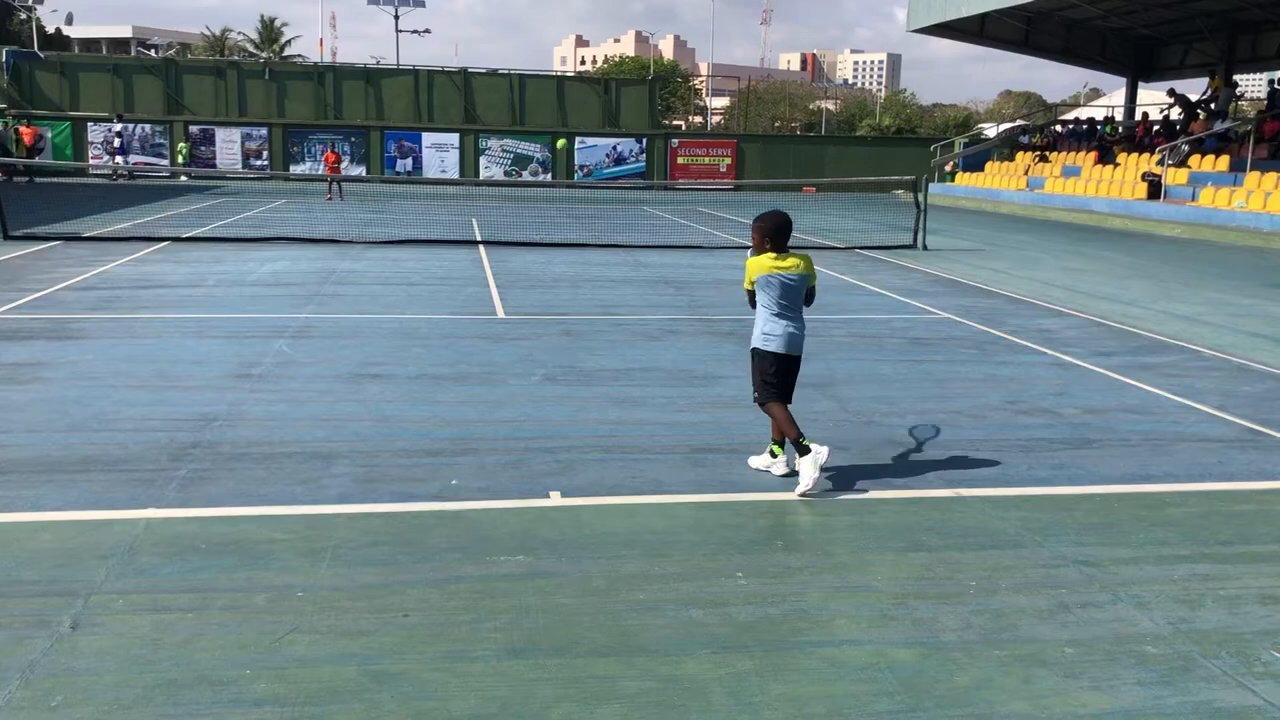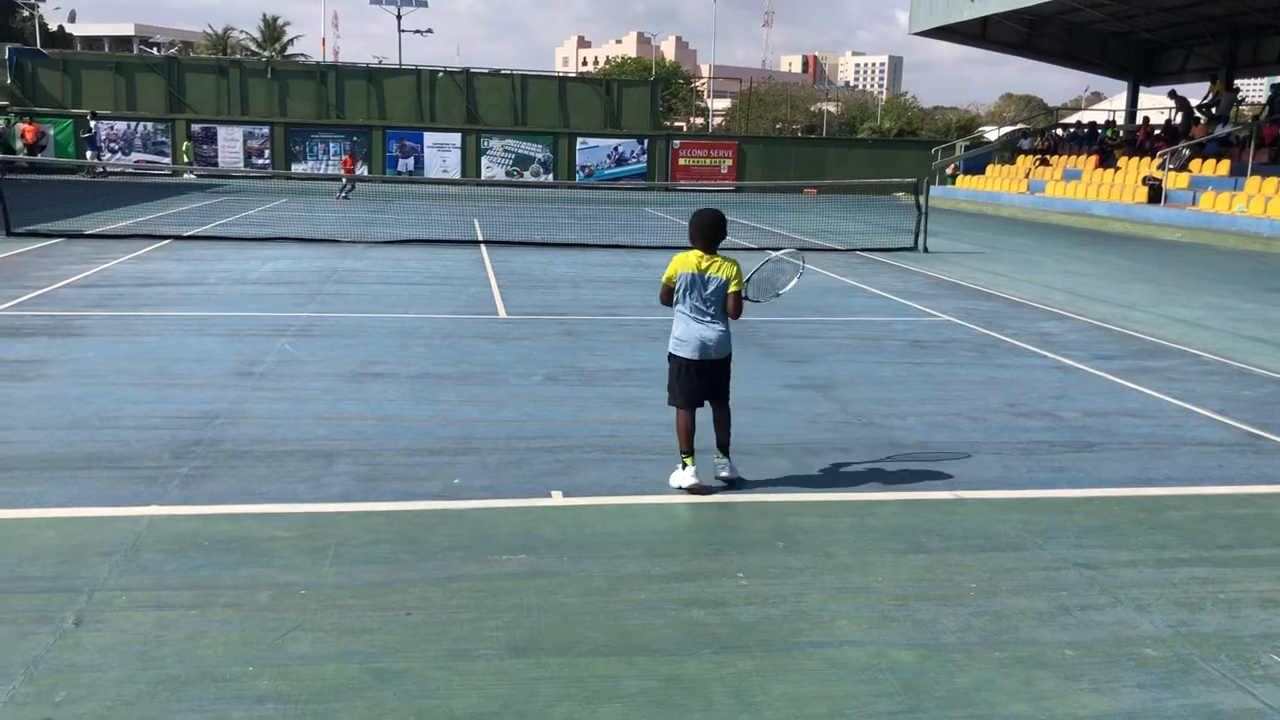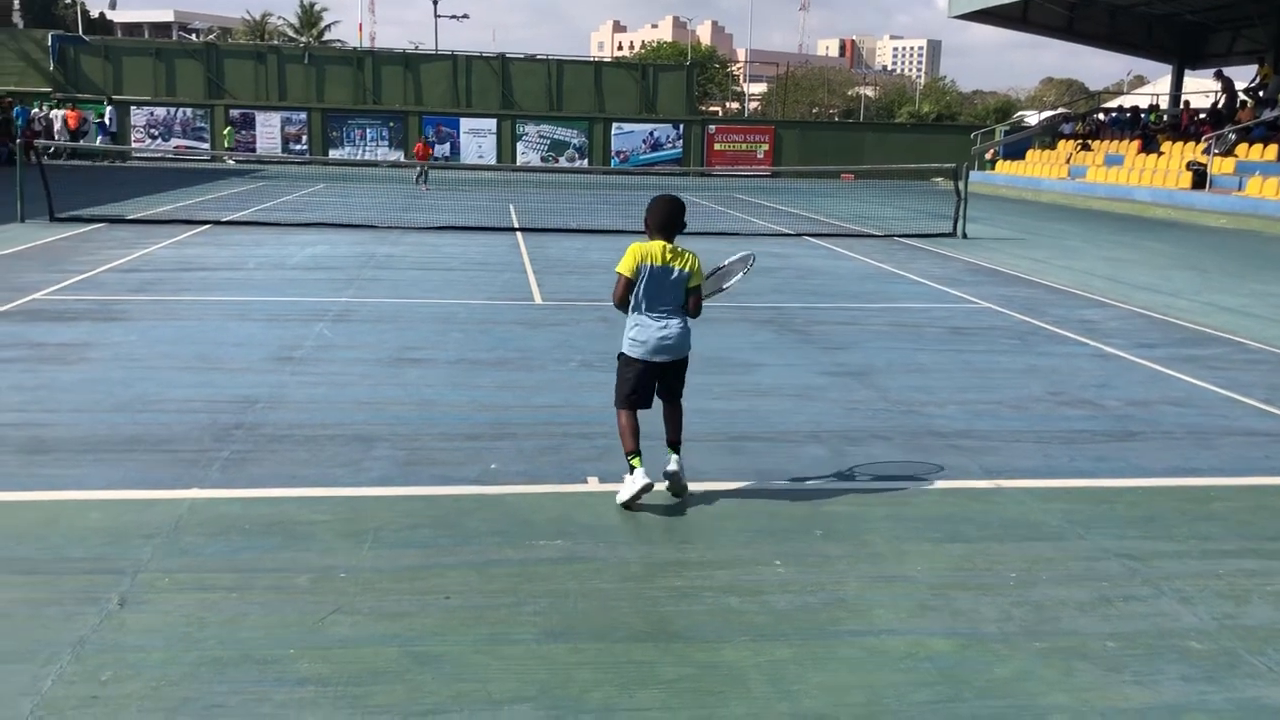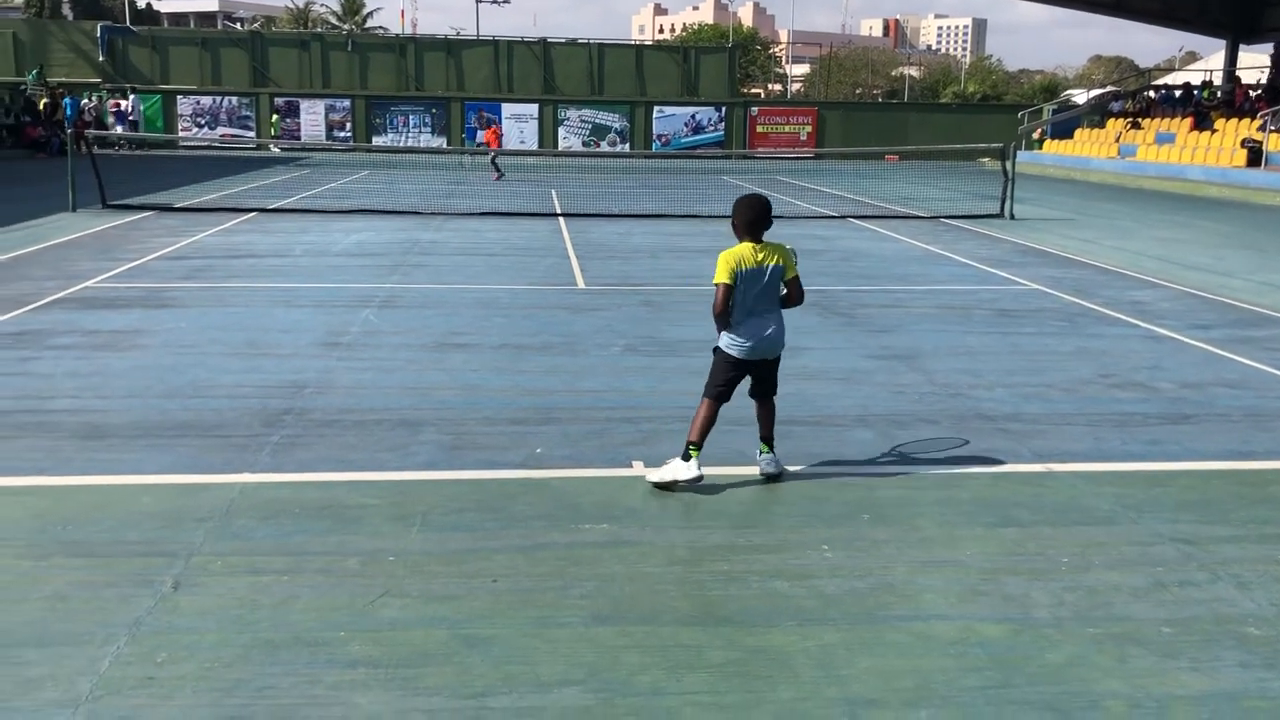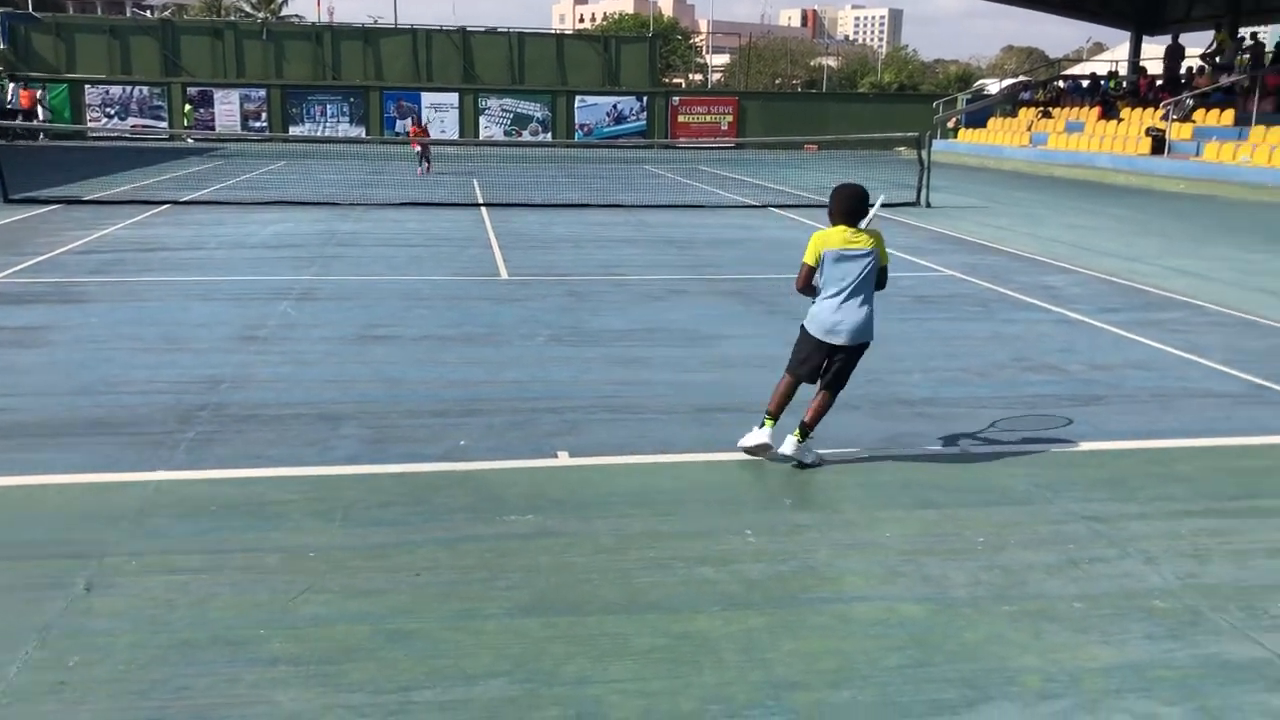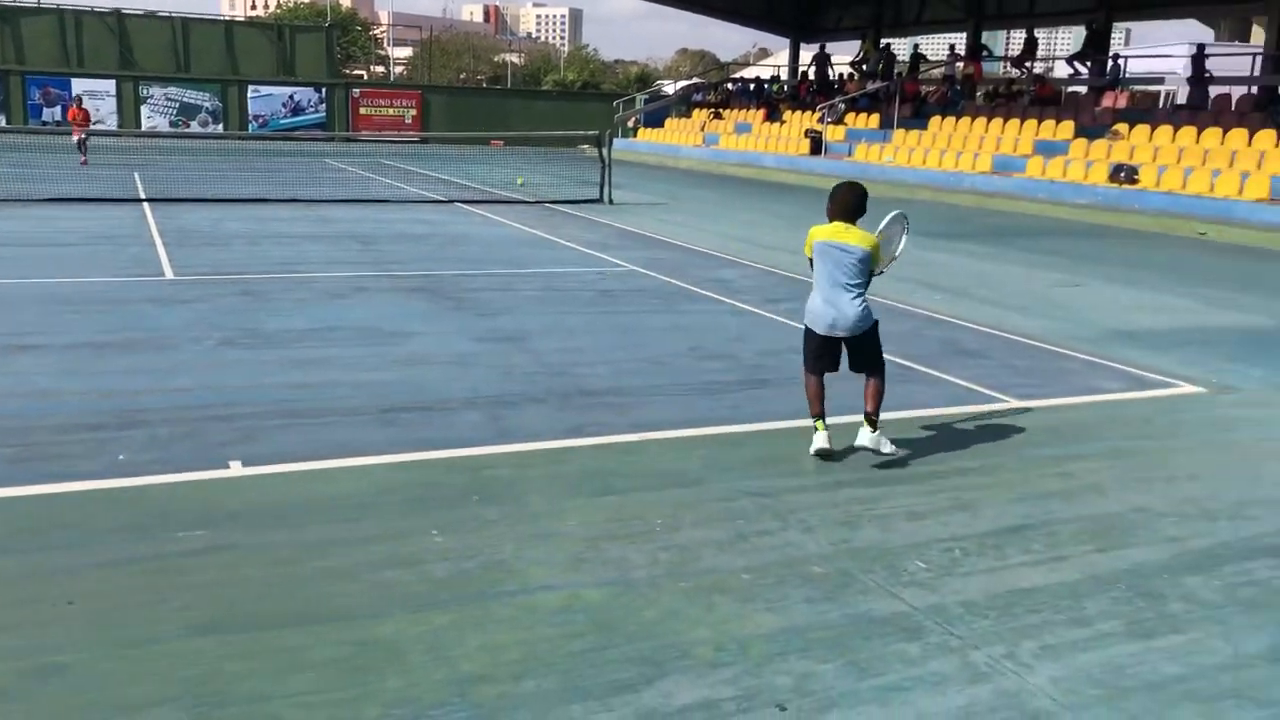
dt=0.7s
person 1, frame 1
left shoulder: (754, 264)
right shoulder: (804, 263)
left elbow: (753, 303)
right elbow: (808, 300)
left hip: (768, 342)
right hip: (794, 341)
left knee: (769, 400)
right knee: (779, 399)
left ankle: (807, 451)
right ankle: (776, 454)
person 1, frame 2
left shoulder: (679, 262)
right shoulder: (731, 268)
left elbow: (665, 299)
right elbow: (735, 312)
left hip: (685, 345)
right hip: (718, 347)
left knee: (683, 406)
right knee: (720, 403)
left ankle: (688, 468)
right ankle: (724, 460)
person 1, frame 3
left shoulder: (637, 252)
right shoulder: (689, 260)
left elbow: (619, 299)
right elbow: (694, 309)
left hip: (639, 344)
right hip: (676, 343)
left knee: (626, 406)
right knee: (672, 400)
left ankle: (636, 471)
right ankle: (674, 459)
person 1, frame 4
left shoulder: (729, 258)
right shoulder: (782, 254)
left elbow: (720, 306)
right elbow: (797, 297)
left wrist: (724, 328)
left hip: (737, 344)
right hip: (772, 343)
left knee: (710, 400)
right knee: (764, 396)
left ankle: (688, 461)
right ankle: (768, 455)
person 1, frame 5
left shoulder: (821, 239)
right shoulder: (875, 240)
left elbow: (802, 285)
right elbow: (880, 283)
left hip: (820, 323)
right hip: (857, 330)
left knee: (793, 375)
right knee: (831, 387)
left ankle: (764, 430)
right ankle: (798, 441)
person 1, frame 6
left shoulder: (815, 235)
right shoulder: (868, 243)
right elbow: (865, 280)
left hip: (819, 318)
right hip: (856, 319)
left knee: (814, 372)
right knee: (875, 372)
left ankle: (820, 432)
right ankle: (870, 430)
